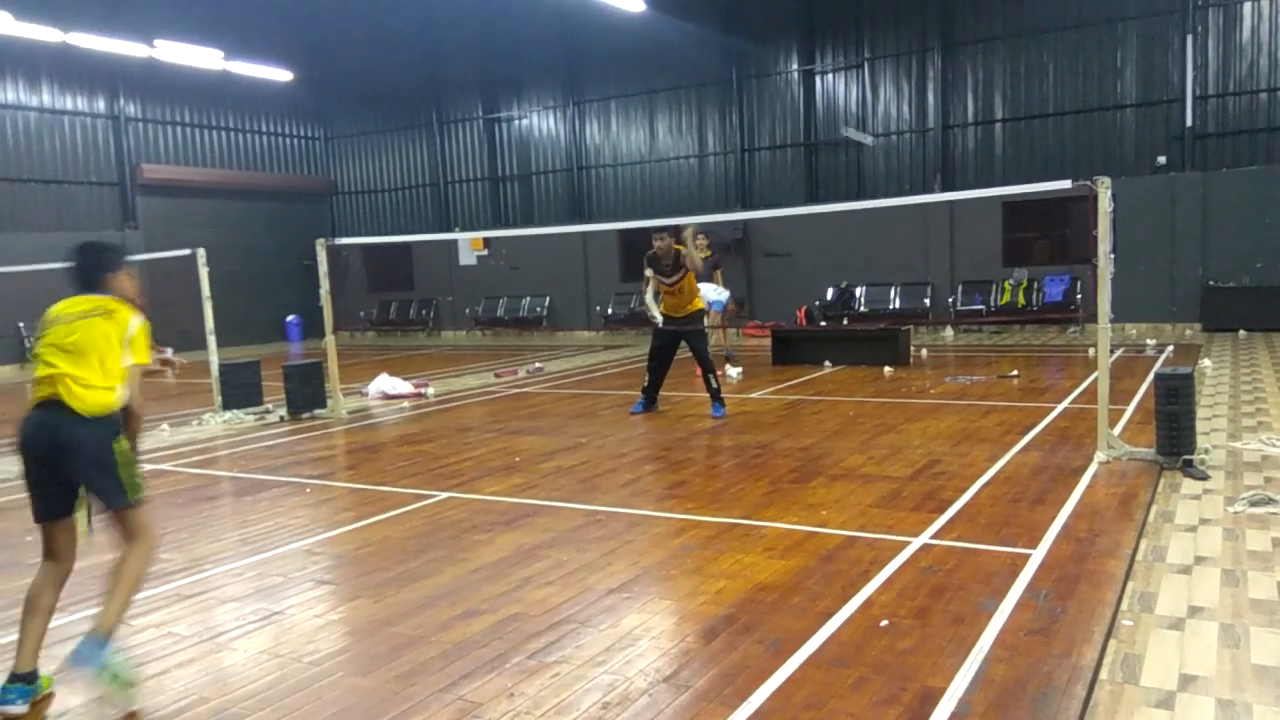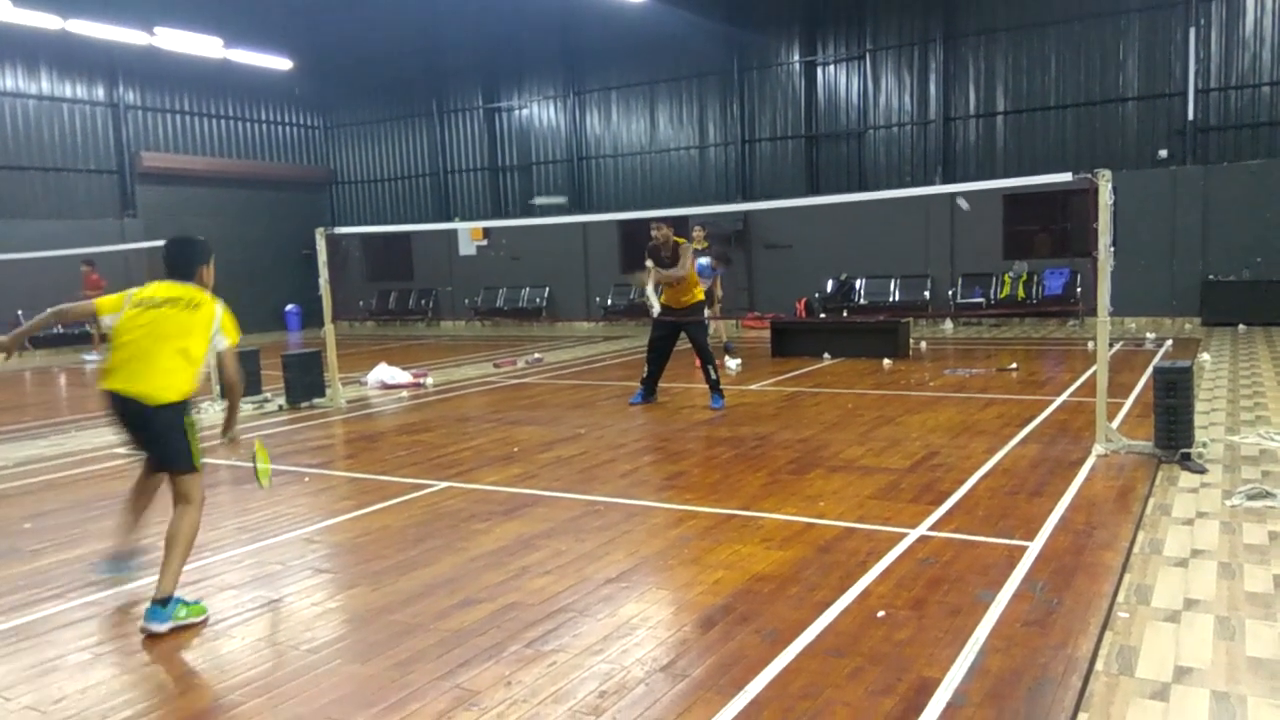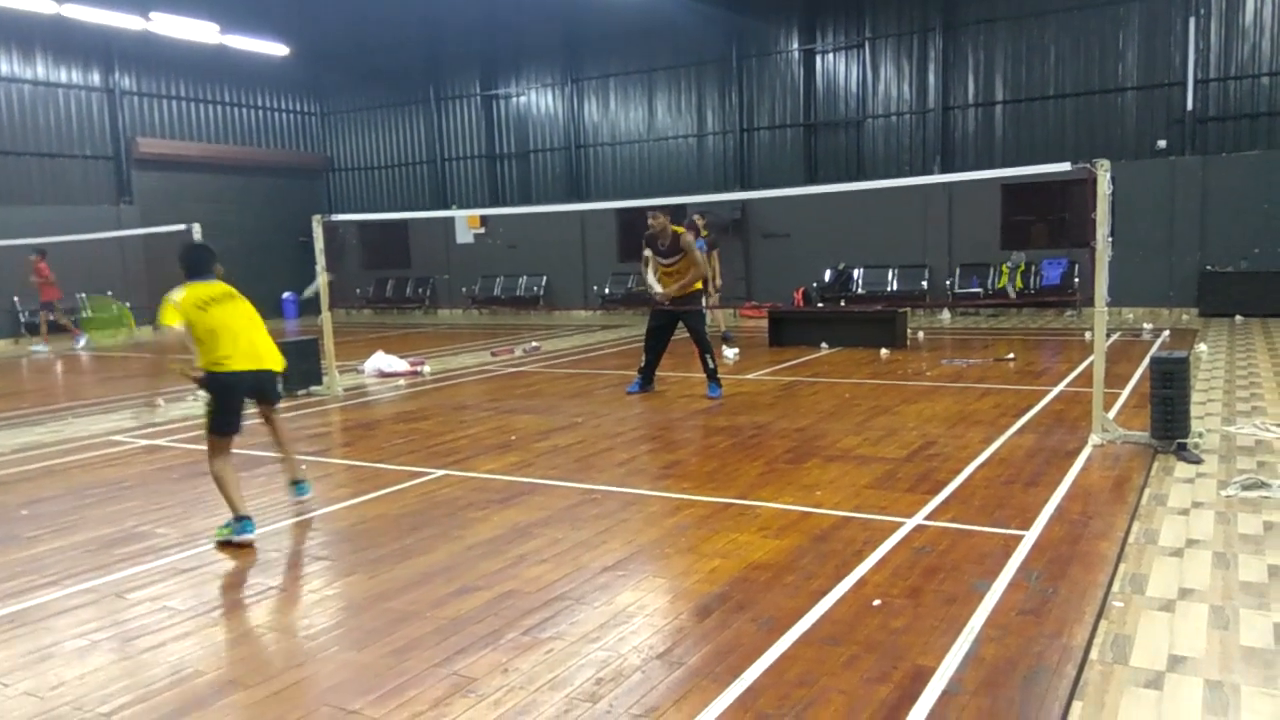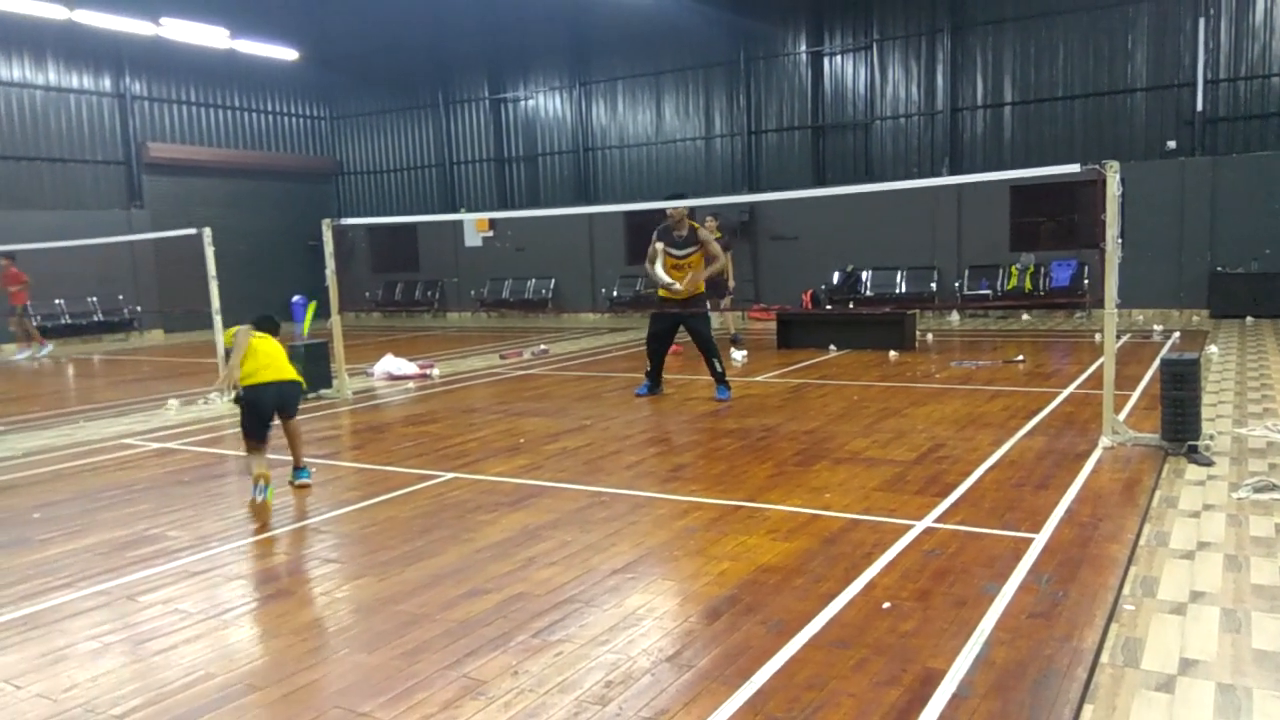
dt=0.3s
person 1, frame 1
left shoulder: (55, 315)
right shoulder: (129, 318)
right elbow: (132, 402)
left wrist: (144, 363)
right wrist: (130, 444)
left hip: (38, 426)
right hip: (94, 424)
left knee: (56, 558)
right knee: (141, 539)
right ankle: (96, 645)
person 1, frame 2
left shoulder: (138, 296)
right shoulder: (212, 308)
left elbow: (68, 311)
right elbow: (232, 376)
right wrist: (232, 419)
left hip: (119, 394)
right hip: (162, 400)
left knee: (157, 468)
right knee: (190, 498)
left ankle: (124, 548)
right ankle: (163, 605)
person 1, frame 3
left shoulder: (177, 299)
right shoulder: (232, 293)
left elbow: (171, 342)
left wrist: (189, 370)
left hip: (226, 374)
right hip: (265, 366)
left knee: (218, 454)
right knee: (270, 413)
left ankle: (242, 520)
right ankle: (298, 483)
person 1, frame 4
left shoulder: (239, 333)
right shoulder: (275, 344)
left elbow: (244, 334)
left wrist: (232, 366)
left hip: (255, 389)
right hip: (288, 384)
left knee: (256, 452)
right knee: (289, 419)
left ankle: (260, 478)
right ankle: (300, 470)
person 2, frame 1
left shoulder: (684, 255)
right shoulder: (650, 259)
left elbow: (697, 268)
right elbow: (649, 286)
right wrist: (651, 307)
left hip: (692, 313)
right hip: (667, 315)
left knee: (703, 357)
right knee: (656, 358)
left ankle: (717, 402)
right ankle: (648, 399)
person 2, frame 2
left shoulder: (684, 248)
right shoulder: (651, 250)
left elbow: (683, 273)
right elbow: (652, 276)
left wrist: (661, 276)
left hip: (692, 304)
right hip: (668, 306)
left knee: (702, 348)
right knee: (655, 348)
left ankle: (716, 393)
right ankle: (647, 390)
person 2, frame 3
left shoulder: (684, 238)
right shoulder: (648, 239)
left elbow: (702, 270)
right elbow: (647, 266)
left wrist: (677, 288)
right wrist: (654, 287)
left hip: (690, 294)
right hip: (665, 296)
left knee: (700, 337)
right knee: (652, 338)
left ankle: (714, 382)
right ankle: (644, 380)
person 2, frame 4
left shoulder: (699, 234)
right shoulder: (660, 234)
left elbow: (720, 260)
right elbow: (650, 263)
left wrist: (704, 274)
right wrist: (660, 281)
left hip: (694, 298)
right hip: (667, 298)
left knee: (706, 341)
right knee: (654, 342)
left ankle: (722, 385)
right ankle: (653, 383)
